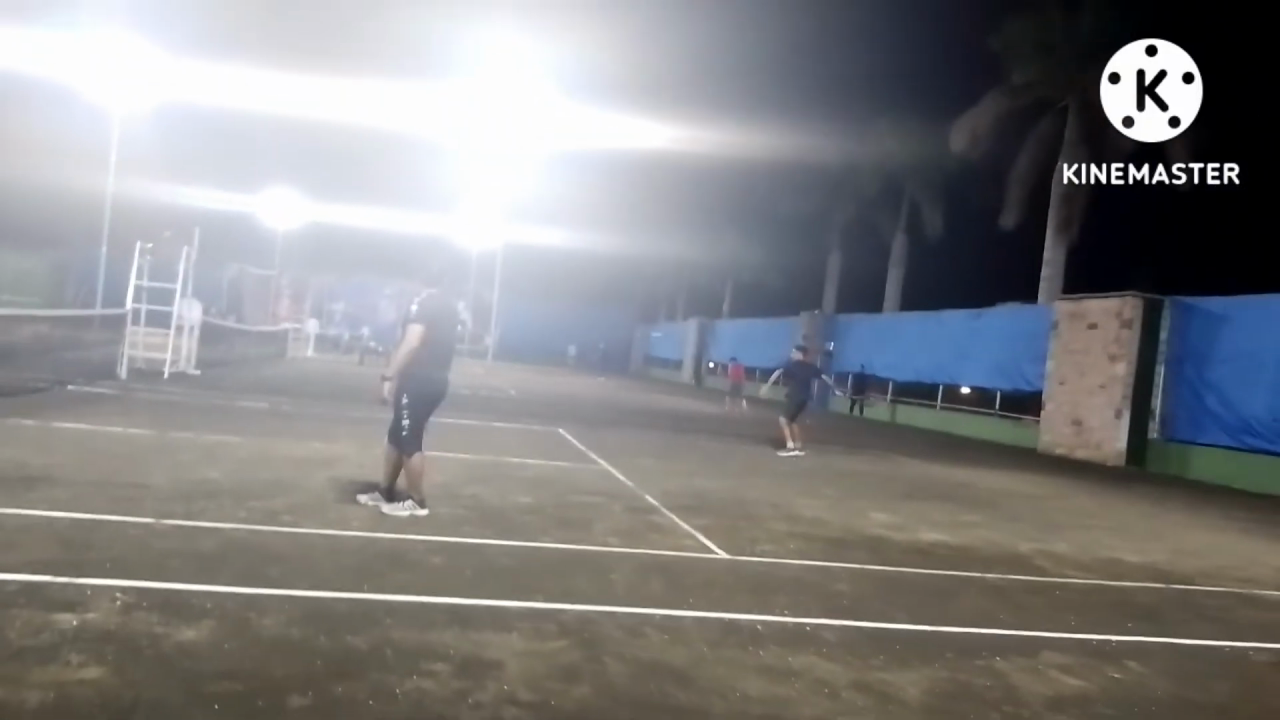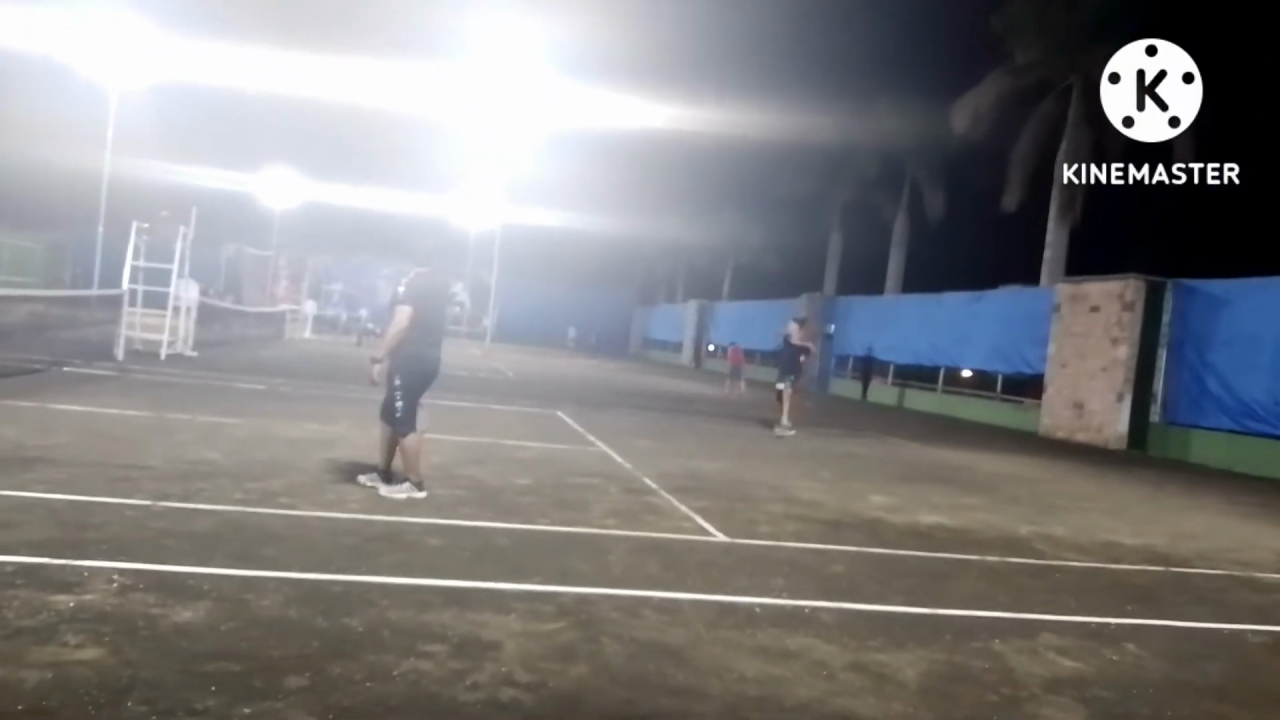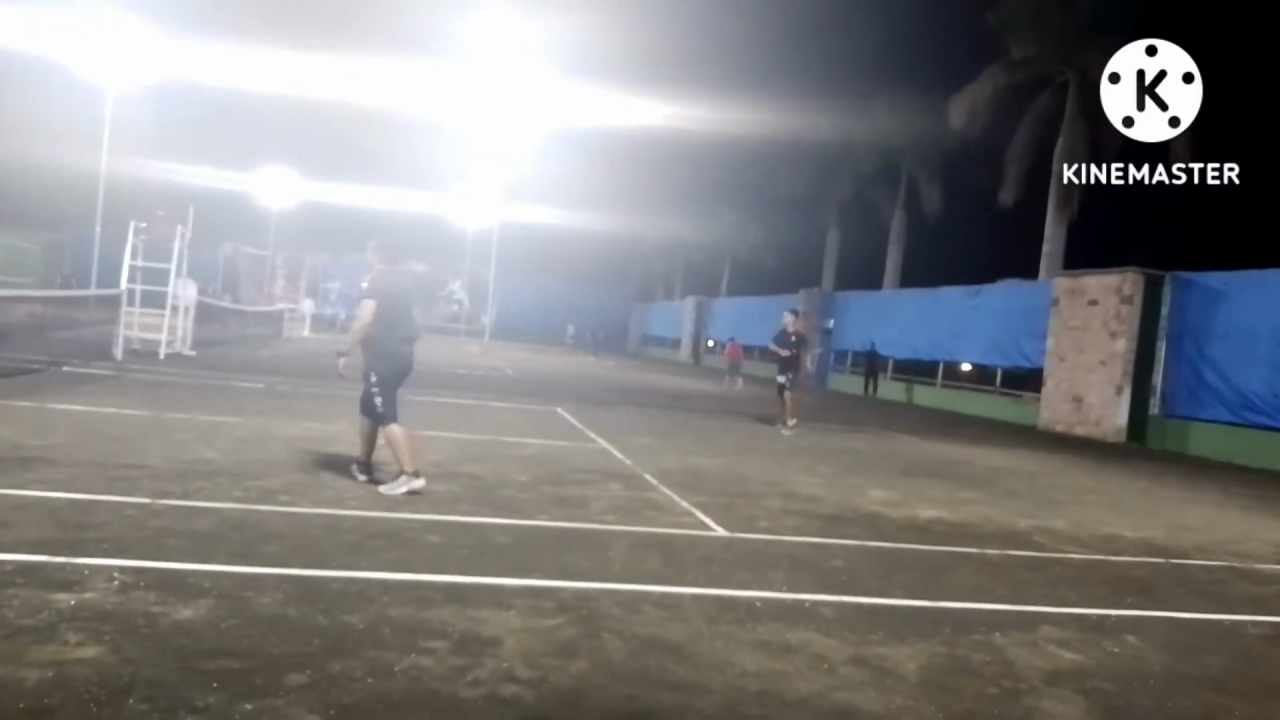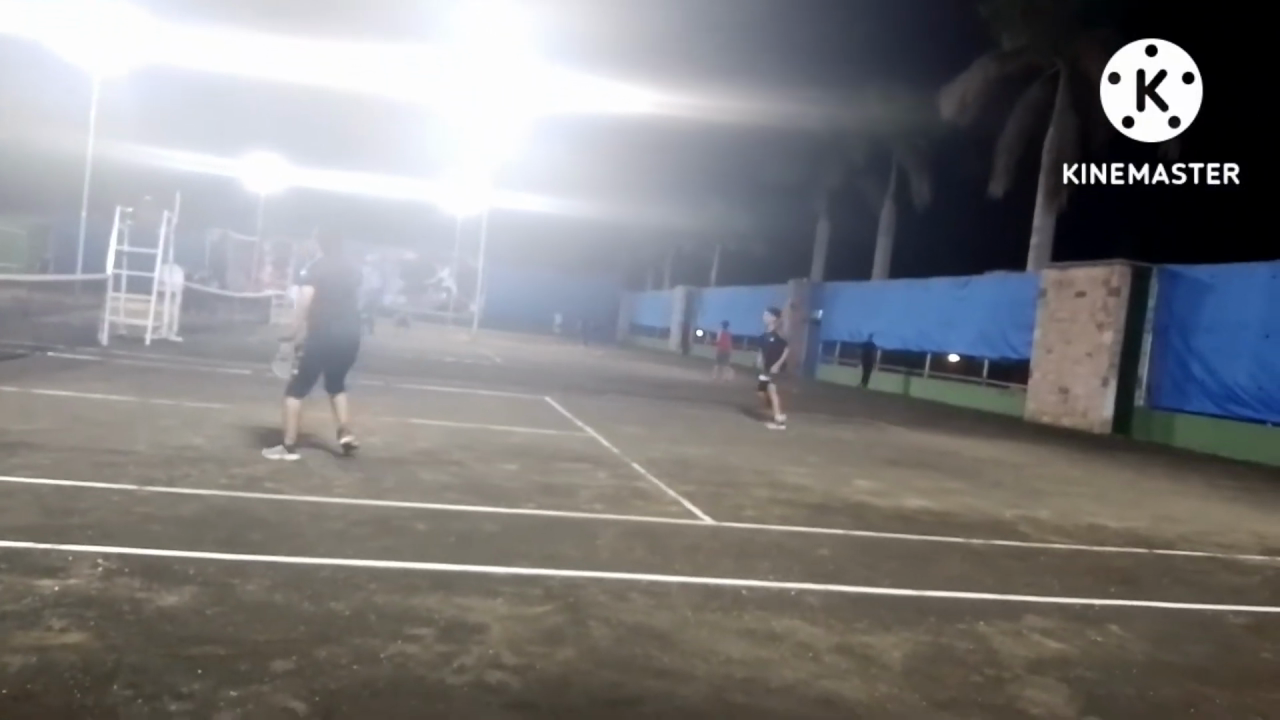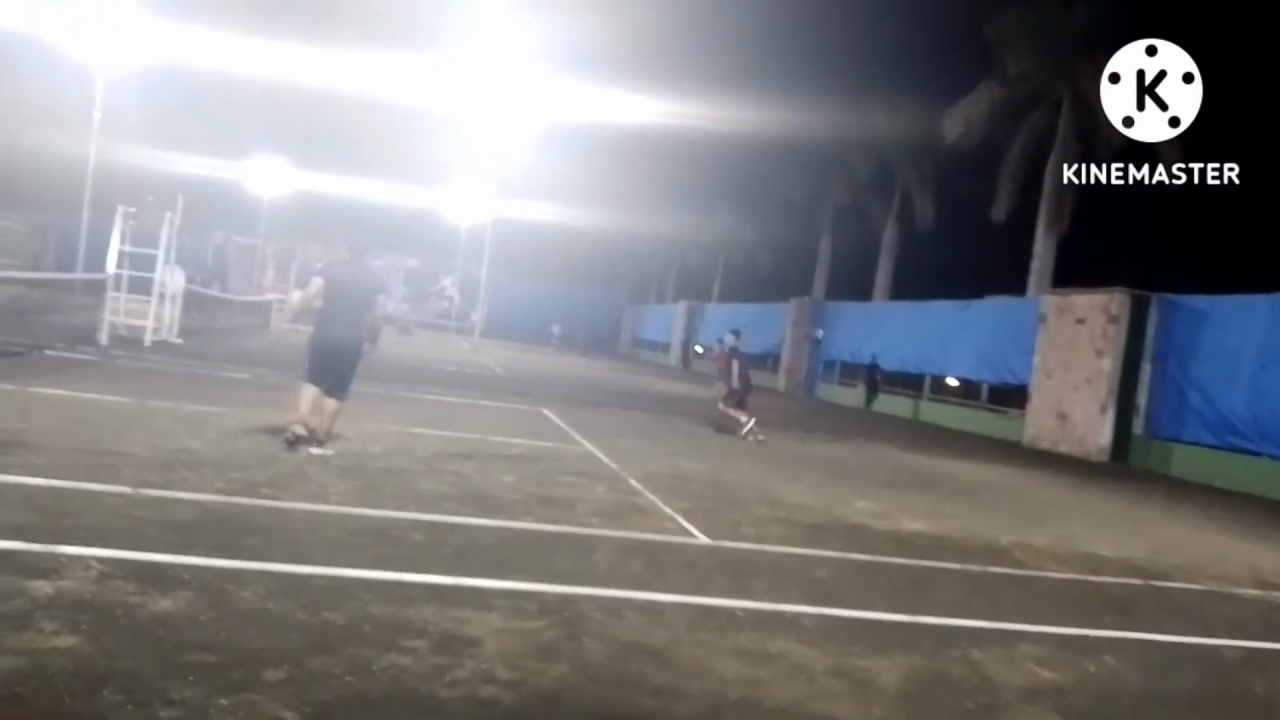
dt=0.5s
person 1, frame 1
left shoulder: (424, 303)
right shoulder: (448, 307)
left elbow: (411, 343)
left wrist: (389, 376)
left hip: (418, 383)
right hip: (435, 382)
left knee: (409, 442)
right knee: (396, 437)
left ankle: (416, 502)
right ankle: (386, 492)
person 1, frame 2
left shoulder: (412, 283)
right shoulder: (439, 285)
left elbow: (400, 324)
left wrist: (378, 358)
left hip: (410, 361)
right hip: (427, 359)
left knee: (403, 422)
right knee: (390, 415)
left ankle: (414, 483)
right ankle: (383, 473)
person 1, frame 3
left shoulder: (376, 281)
right shoulder: (406, 281)
left elbow: (364, 319)
left wrist: (345, 353)
left hip: (383, 357)
right hip: (403, 355)
left knee: (386, 417)
right knee: (368, 409)
left ankle: (411, 475)
right ankle: (364, 465)
person 1, frame 4
left shoulder: (315, 269)
right shoulder: (353, 270)
left elbow: (304, 305)
left wrist: (292, 338)
left hip: (321, 337)
right hip: (350, 337)
left knee: (295, 390)
right knee: (337, 386)
left ankle: (288, 447)
right ankle: (345, 433)
person 1, frame 5
left shoulder: (331, 267)
right shoulder: (374, 278)
left elbow: (310, 294)
right elbow: (375, 313)
left wrist: (291, 316)
right wrist: (372, 339)
left hip: (324, 335)
right hip: (351, 342)
left knee: (313, 382)
right knee: (336, 392)
left ankle: (299, 422)
right ankle: (319, 442)
